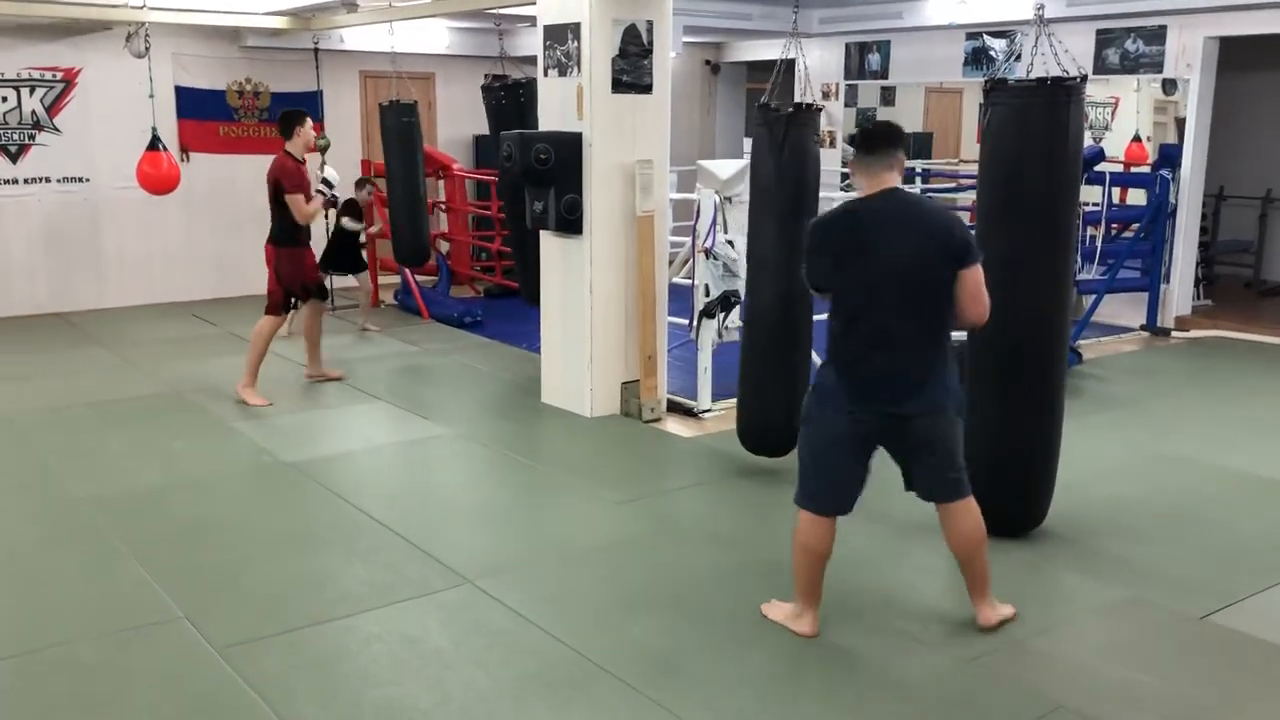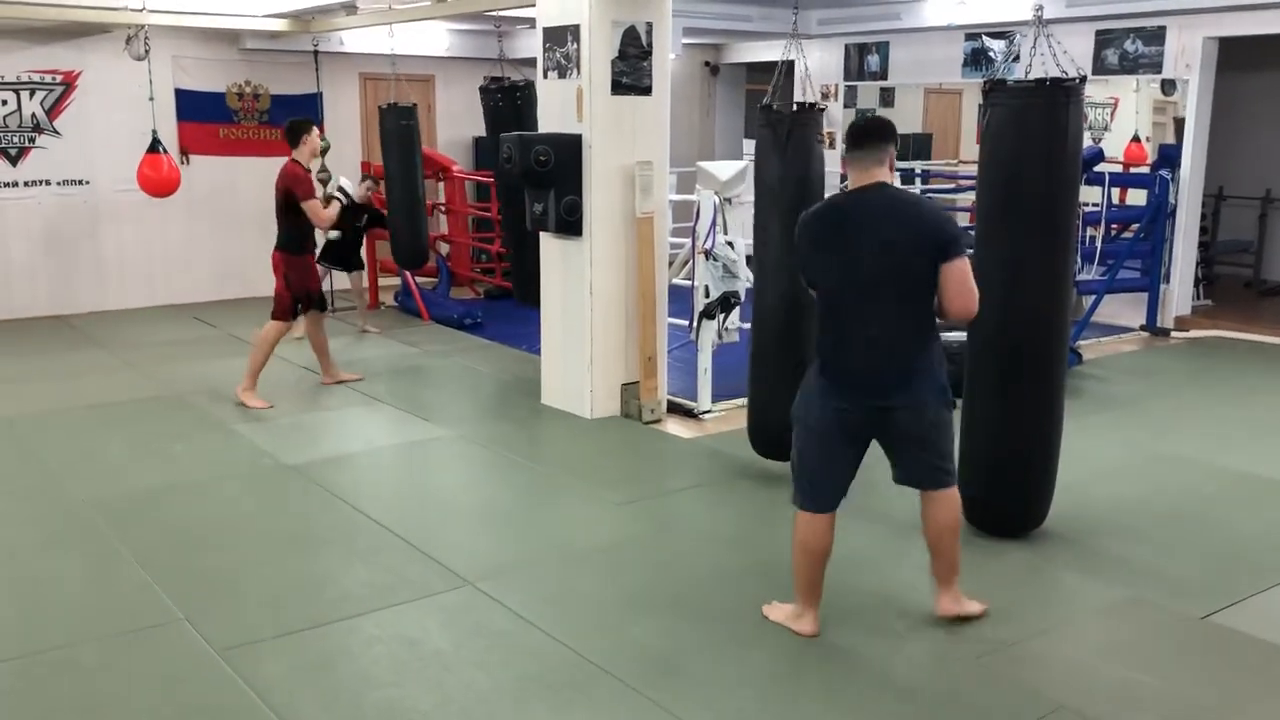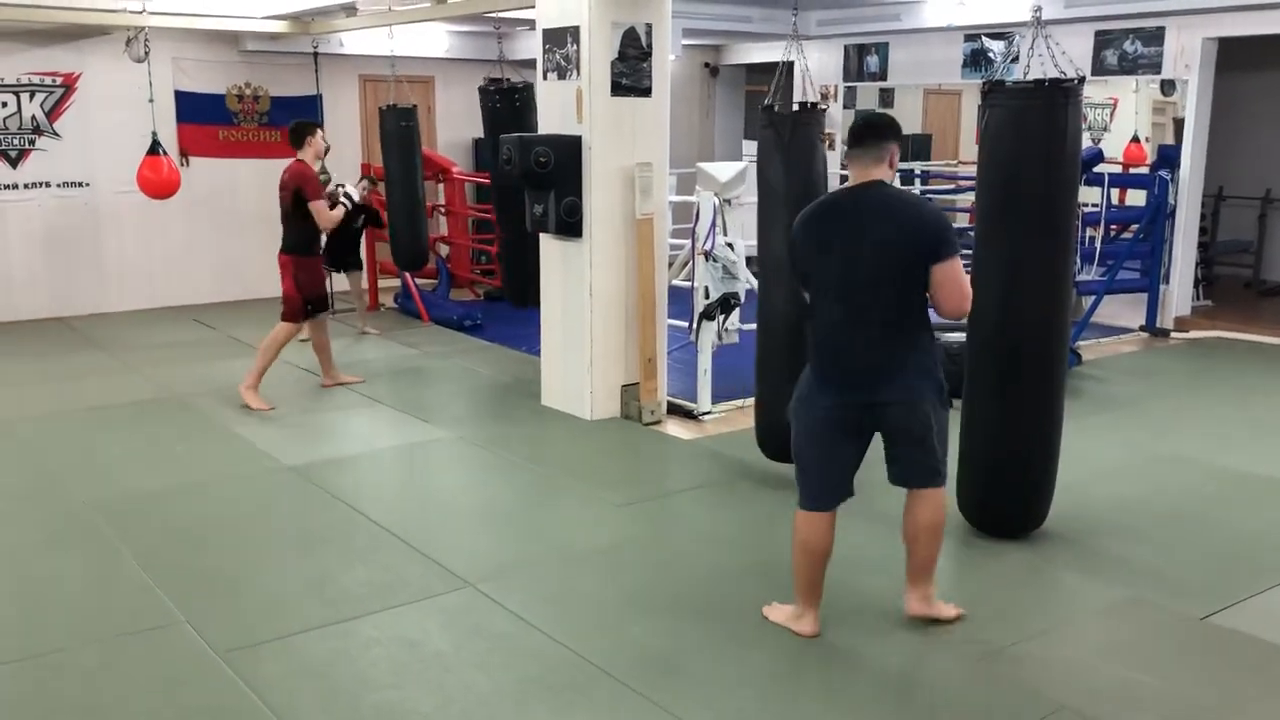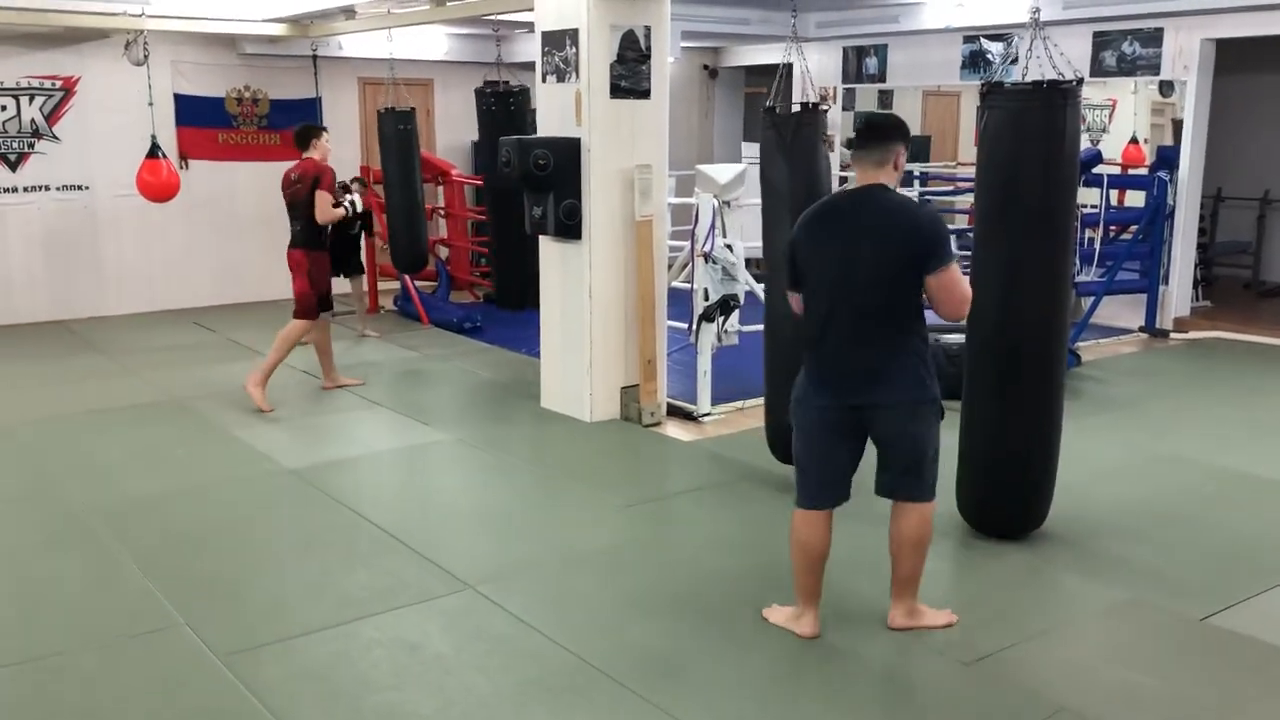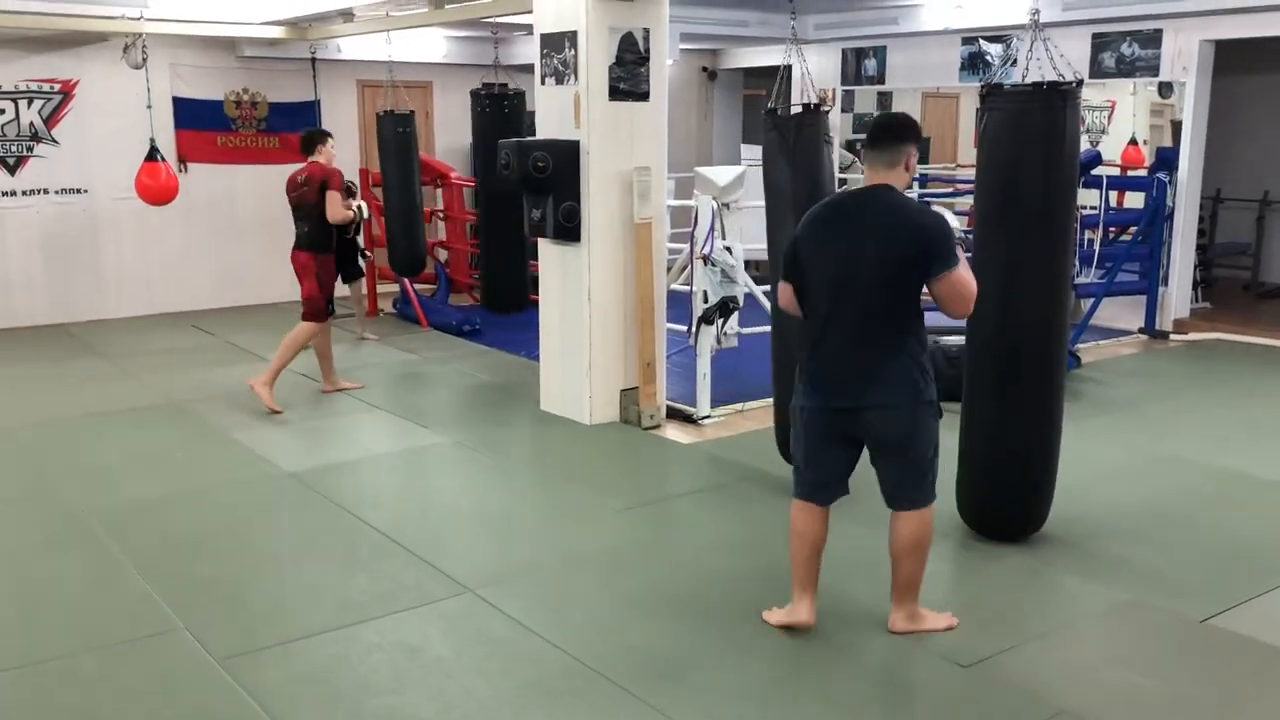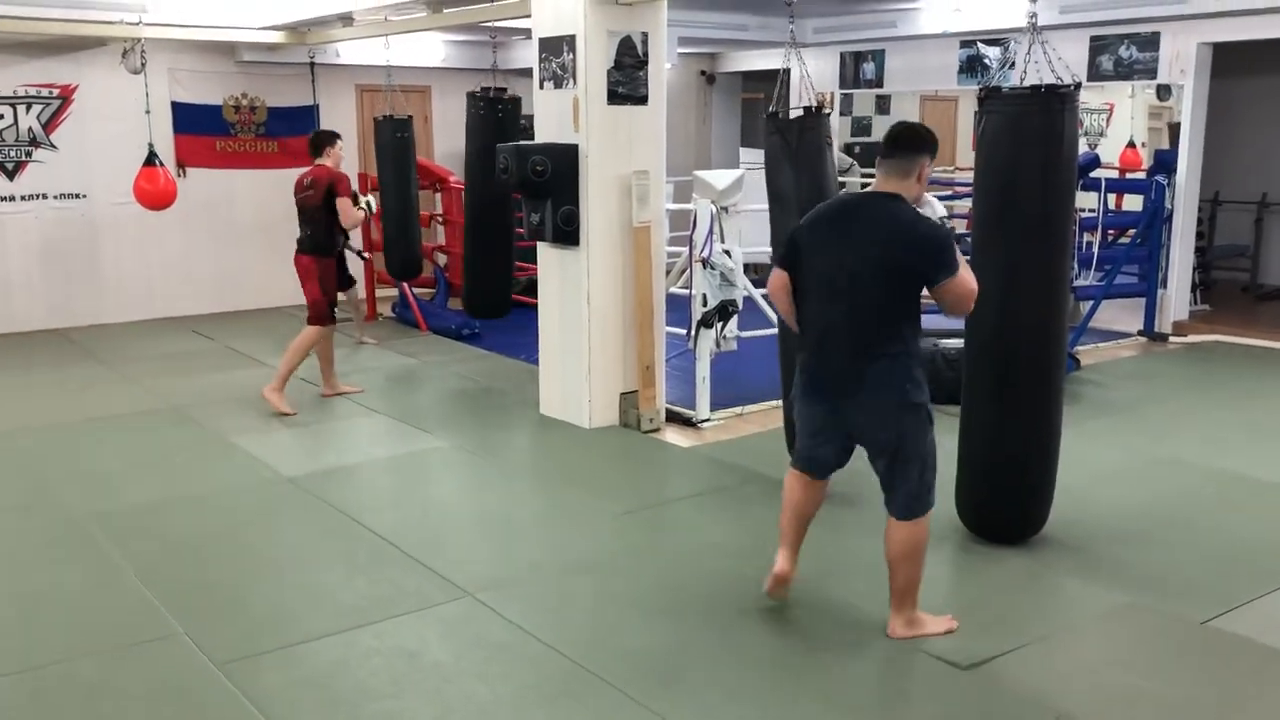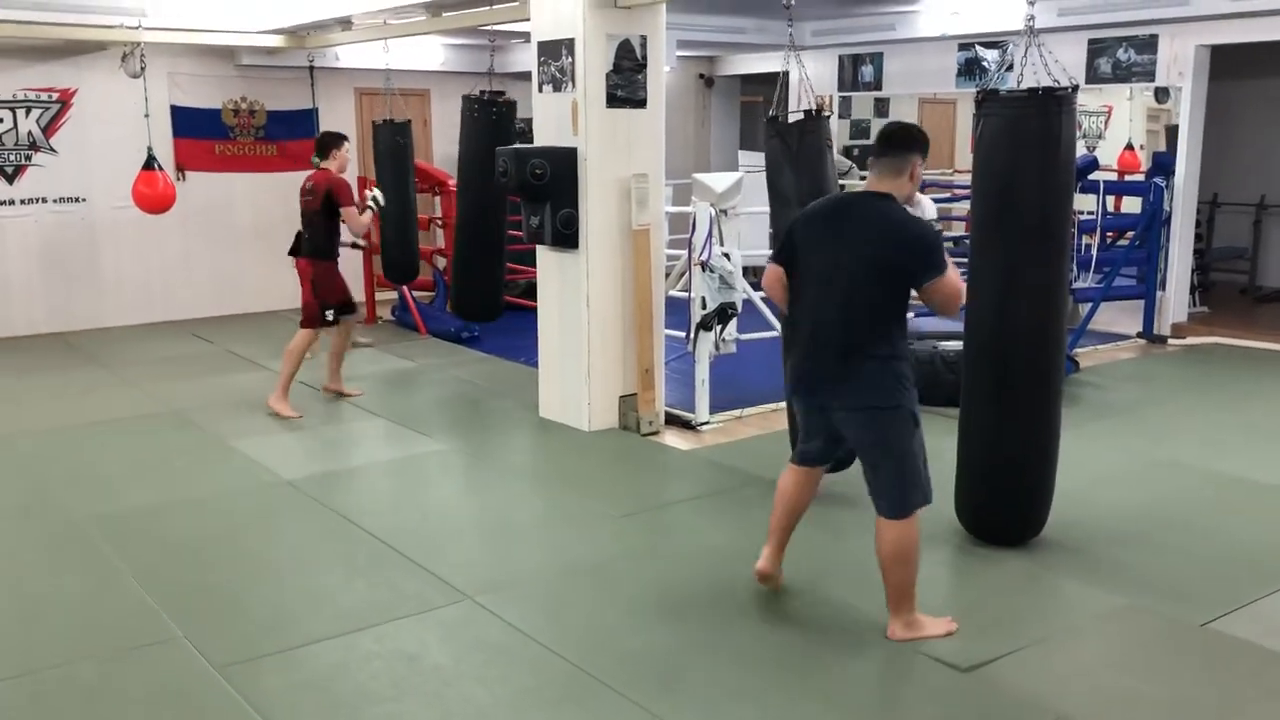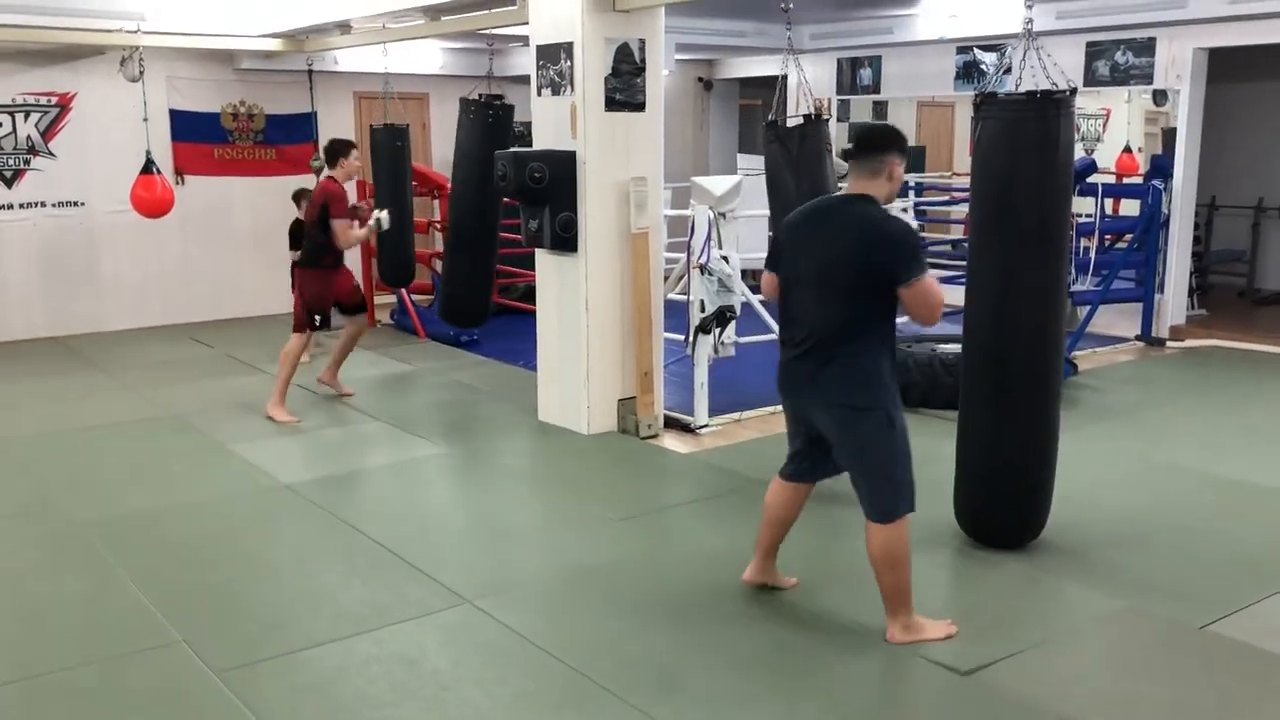
dt=0.1s
person 1, frame 1
left shoulder: (828, 229)
right shoulder: (946, 225)
right elbow: (976, 312)
left hip: (847, 392)
right hip: (927, 391)
left knee: (817, 502)
right knee: (953, 495)
left ankle: (803, 610)
right ankle: (985, 603)
person 1, frame 2
left shoulder: (813, 224)
right shoulder: (931, 219)
right elbow: (963, 308)
left hip: (835, 385)
right hip: (915, 382)
left knee: (815, 500)
right knee: (937, 482)
left ankle: (804, 610)
right ankle: (949, 593)
person 1, frame 3
left shoulder: (811, 221)
right shoulder: (927, 217)
right elbow: (957, 307)
left hip: (830, 381)
right hip: (909, 379)
left knee: (817, 499)
right knee: (927, 481)
left ankle: (804, 611)
right ankle: (919, 593)
person 1, frame 4
left shoulder: (811, 221)
right shoulder: (921, 222)
left elbow: (799, 303)
right elbow: (955, 310)
right wrist: (945, 259)
left hip: (825, 383)
right hip: (902, 384)
left knee: (814, 501)
right knee: (914, 495)
left ankle: (804, 612)
right ankle: (904, 606)
person 1, frame 5
left shoulder: (816, 219)
right shoulder: (925, 224)
left elbow: (788, 301)
right elbow: (962, 305)
right wrist: (954, 252)
left hip: (821, 384)
right hip: (899, 387)
left knee: (810, 495)
right knee: (914, 500)
left ankle: (800, 602)
right ankle: (905, 611)
person 1, frame 6
left shoulder: (819, 218)
right shoulder: (924, 234)
left elbow: (778, 290)
right elbow: (963, 304)
left hip: (818, 379)
right hip: (889, 389)
left knee: (809, 464)
right knee: (909, 504)
left ankle: (785, 558)
right ankle: (904, 616)
person 1, frame 7
left shoulder: (813, 216)
right shoulder: (913, 234)
left elbow: (774, 285)
right elbow: (950, 304)
left hip: (809, 376)
right hip: (876, 388)
left knee: (808, 458)
right knee: (899, 503)
left ankle: (771, 553)
right ankle: (903, 619)
person 1, frame 8
left shoulder: (799, 221)
right shoulder: (890, 234)
left elbow: (771, 289)
right elbow: (929, 311)
right wrist: (912, 262)
left hip: (799, 377)
right hip: (858, 388)
left knee: (798, 469)
right knee: (888, 505)
left ankle: (760, 566)
right ankle: (902, 621)
person 2, frame 1
left shoulder: (299, 162)
right shoulder: (284, 166)
right elbow: (303, 215)
left wrist: (321, 195)
right wrist: (324, 188)
left hip: (300, 246)
right hip: (284, 250)
left knee: (316, 301)
right knee: (275, 315)
left ankle: (315, 365)
right ankle: (247, 384)
person 2, frame 2
left shoulder: (295, 171)
right shoulder: (297, 175)
right elbow: (322, 221)
left wrist: (330, 200)
right wrist: (341, 197)
left hip: (301, 254)
right hip: (292, 257)
left knee: (315, 313)
right knee: (281, 321)
left ankle: (329, 372)
right ankle: (247, 387)
person 2, frame 3
left shoulder: (292, 172)
right shoulder: (307, 175)
right elbow: (325, 223)
left wrist: (333, 201)
right wrist: (346, 202)
left hip: (306, 255)
right hip: (299, 258)
left knee: (317, 316)
right knee: (291, 323)
left ankle: (330, 374)
right ankle: (250, 385)
person 2, frame 4
left shoulder: (289, 175)
right shoulder: (323, 171)
right elbow: (323, 216)
left wrist: (336, 204)
right wrist: (348, 208)
left hip: (301, 249)
right hip: (311, 253)
left knee: (321, 314)
right knee: (305, 319)
left ankle: (330, 376)
right ankle: (258, 379)
person 2, frame 5
left shoulder: (294, 179)
right shoulder: (331, 174)
right elbow: (333, 216)
left wrist: (343, 206)
right wrist: (356, 212)
left hip: (303, 252)
right hip: (317, 256)
left knee: (323, 317)
right knee: (313, 321)
left ankle: (330, 379)
right ankle: (265, 380)
person 2, frame 6
left shoulder: (302, 181)
right shoulder: (337, 178)
right elbow: (349, 221)
left wrist: (350, 203)
right wrist: (366, 207)
left hip: (310, 256)
right hip: (320, 260)
left knee: (325, 323)
right knee: (317, 326)
left ankle: (330, 383)
right ankle: (275, 388)
person 2, frame 7
left shoulder: (309, 183)
right shoulder: (338, 184)
right elbow: (358, 229)
right wrist: (373, 205)
left hip: (311, 258)
right hip: (319, 263)
left knee: (345, 318)
right knee: (311, 328)
left ankle: (334, 380)
right ankle: (279, 395)
person 2, frame 8
left shoulder: (330, 187)
right shoulder: (334, 192)
right elbow: (346, 241)
right wrist: (372, 227)
left hip: (332, 267)
right hip: (313, 271)
left knee: (361, 318)
right knee: (303, 335)
left ankle: (330, 374)
right ankle: (276, 403)
